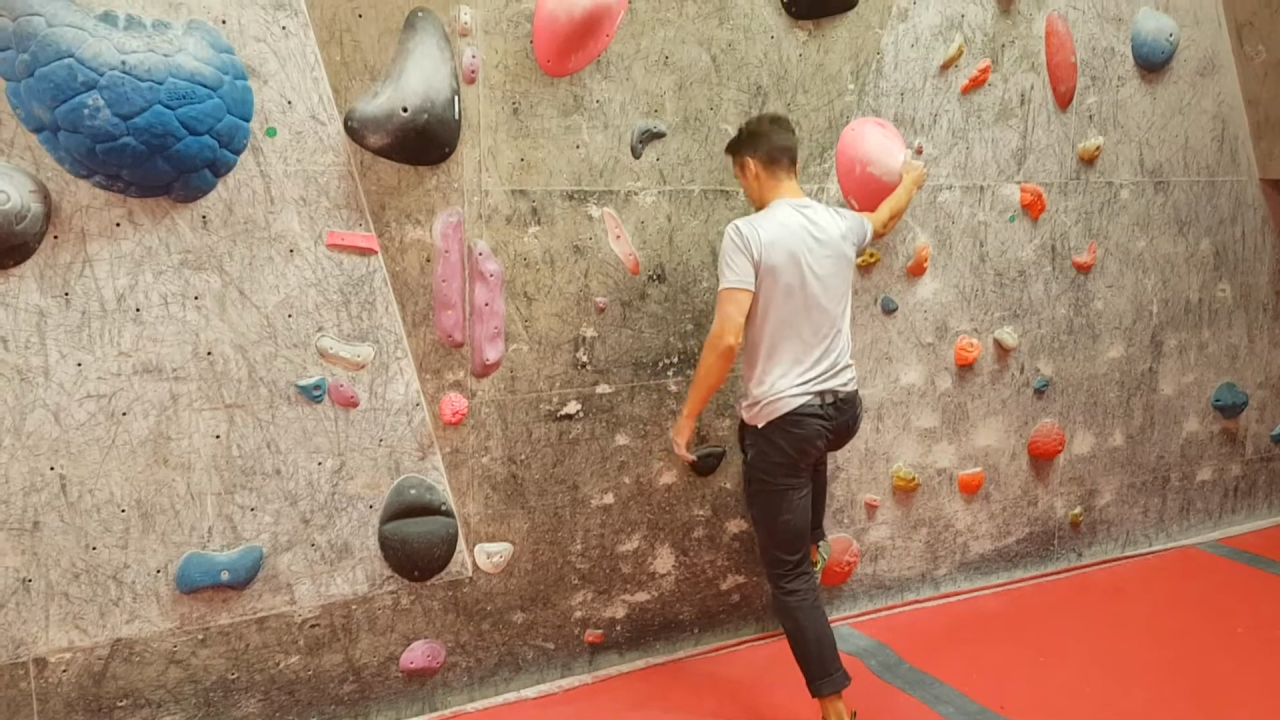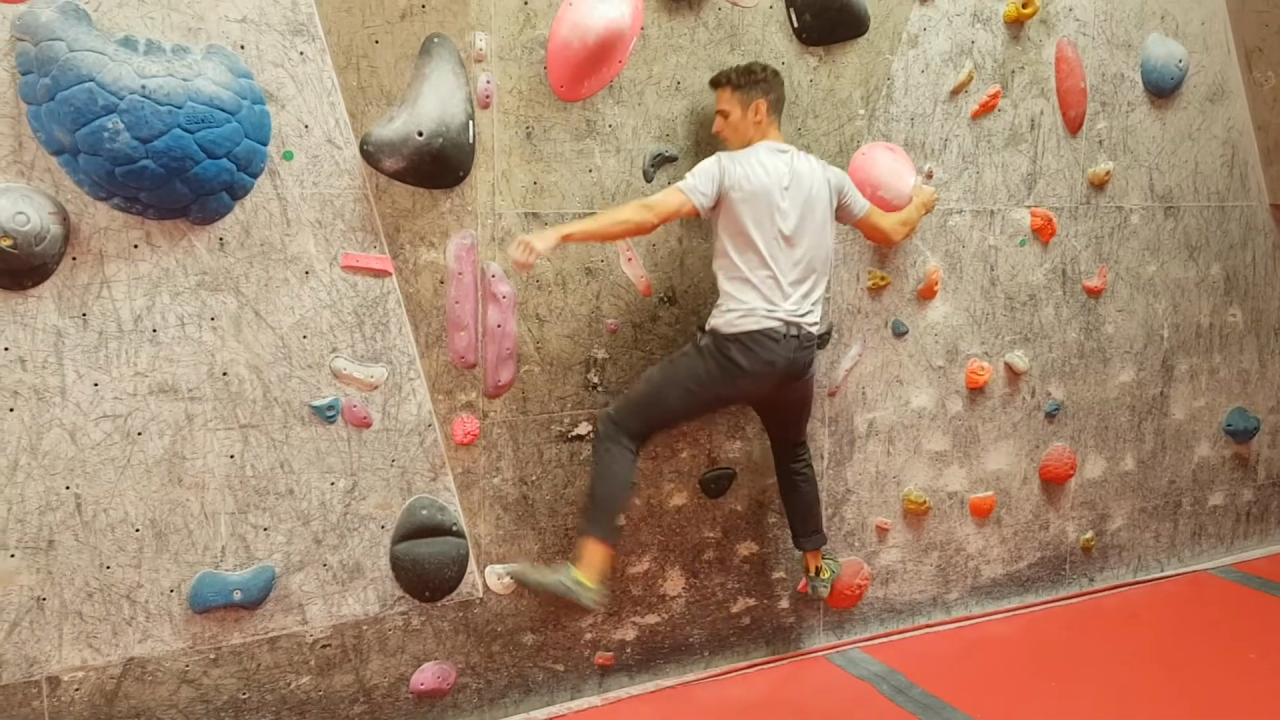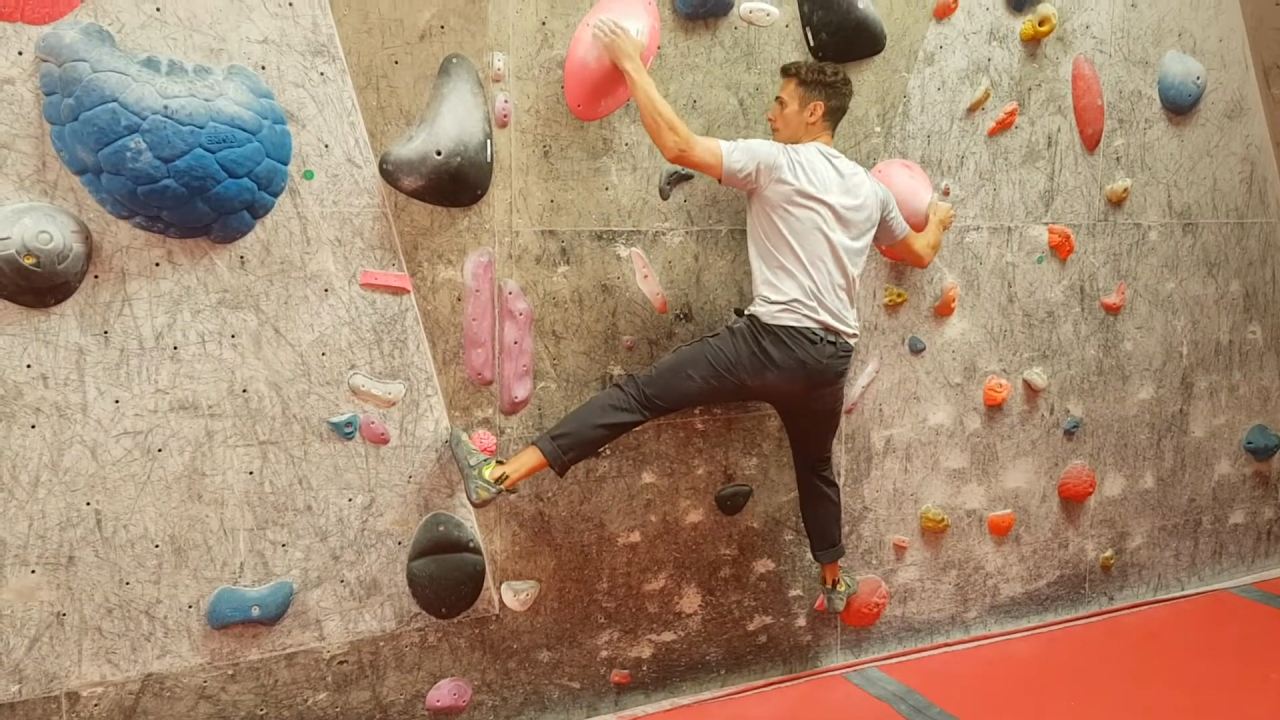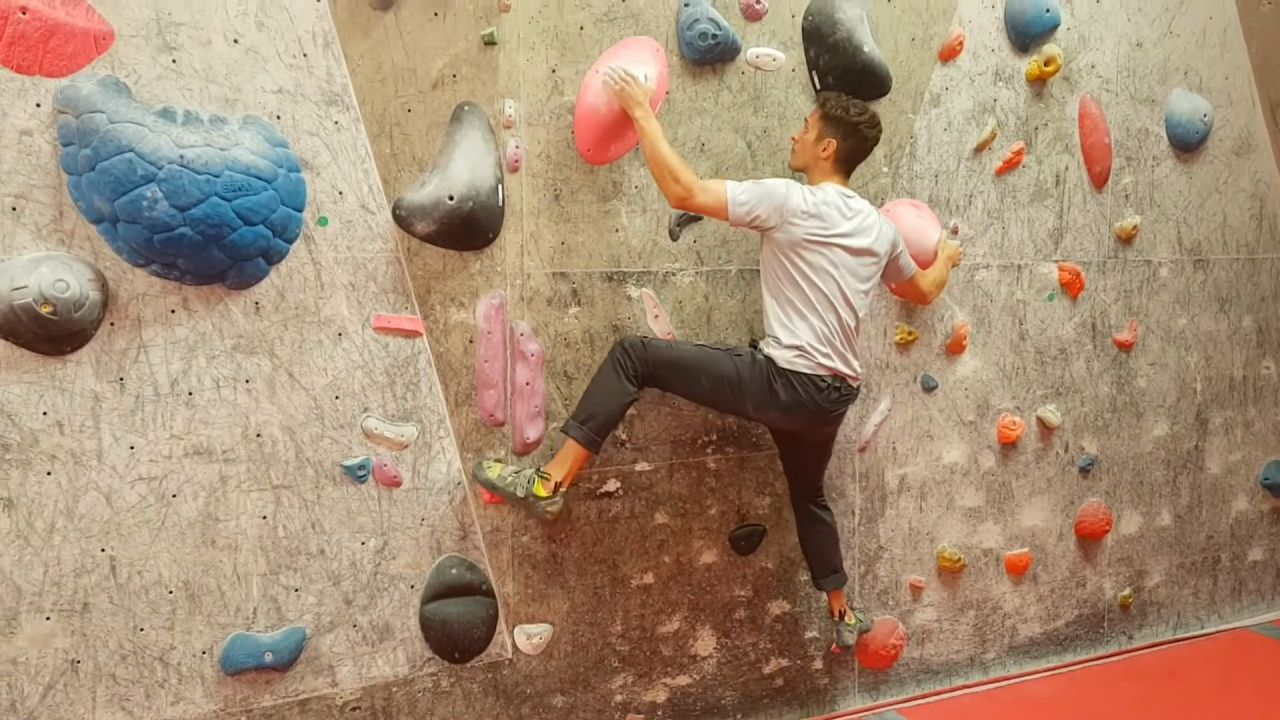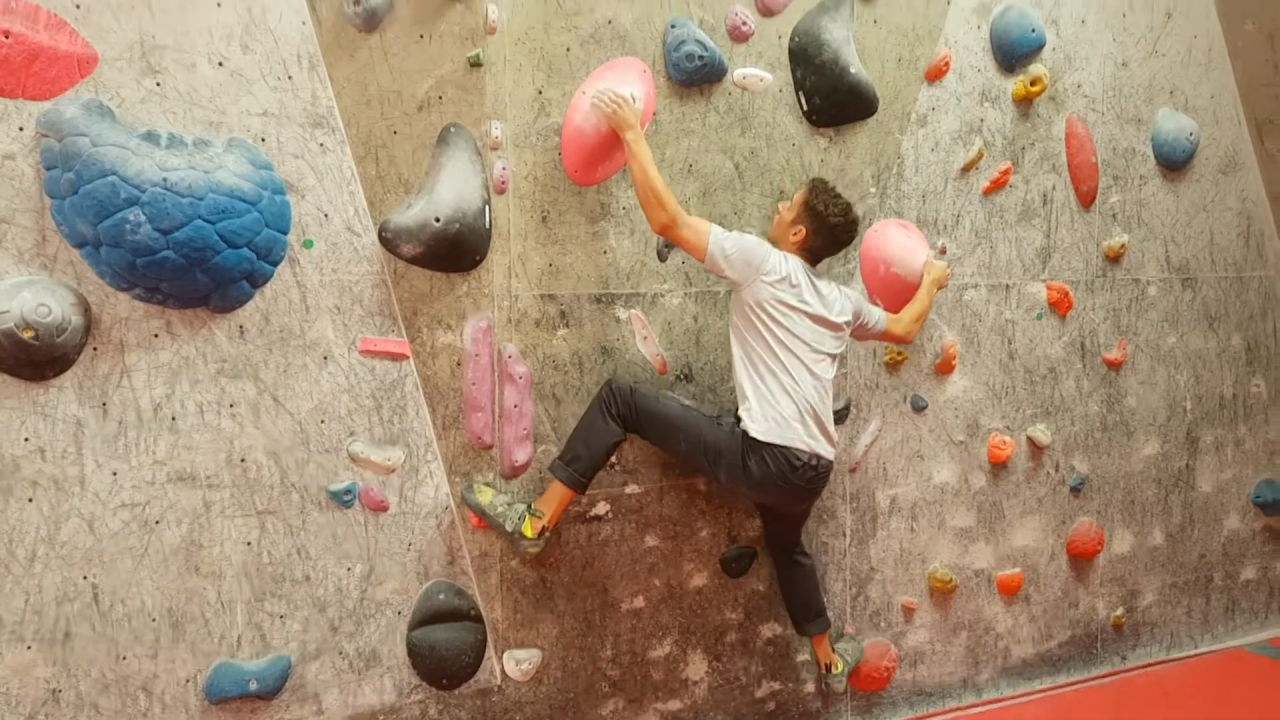
dt=1s
person 1, frame 1
left shoulder: (746, 234)
right shoulder: (841, 225)
left elbow: (727, 338)
right elbow: (884, 218)
left wrist: (688, 415)
right wrist: (909, 181)
left hip: (781, 422)
right hip: (843, 408)
left knee: (788, 576)
right ankle: (814, 541)
person 1, frame 2
left shoulder: (728, 169)
right shoulder: (825, 176)
left elbow: (651, 212)
right elbow: (886, 230)
left wrist: (563, 232)
right wrist: (919, 206)
left hip: (740, 345)
right hip: (797, 349)
left knee: (619, 429)
right knee: (793, 453)
left ankle: (589, 571)
right ankle: (819, 570)
person 1, frame 3
left shoulder: (776, 161)
right shoulder: (871, 189)
left elbow: (678, 145)
right elbow: (919, 254)
left wrist: (631, 64)
right wrist: (937, 221)
left hip: (772, 341)
right hip: (829, 358)
left knee: (636, 395)
right knee: (815, 468)
left ankle: (499, 474)
right ankle: (835, 582)
person 1, frame 4
left shoulder: (789, 200)
right shoulder: (880, 227)
left elbow: (683, 192)
right elbow: (923, 290)
left wrist: (642, 113)
right wrist: (945, 258)
left hip: (780, 381)
right hip: (831, 395)
left knee: (633, 355)
right knee: (809, 495)
left ankle: (549, 482)
right ankle: (843, 615)
person 1, frame 5
left shoulder: (762, 264)
right shoulder: (842, 301)
left elbow: (667, 220)
right elbow: (902, 329)
left wrist: (632, 135)
right wrist: (930, 283)
left hip: (760, 457)
right hip: (810, 470)
left knee: (619, 399)
right knee: (786, 546)
left ankle: (535, 522)
right ankle: (830, 659)
